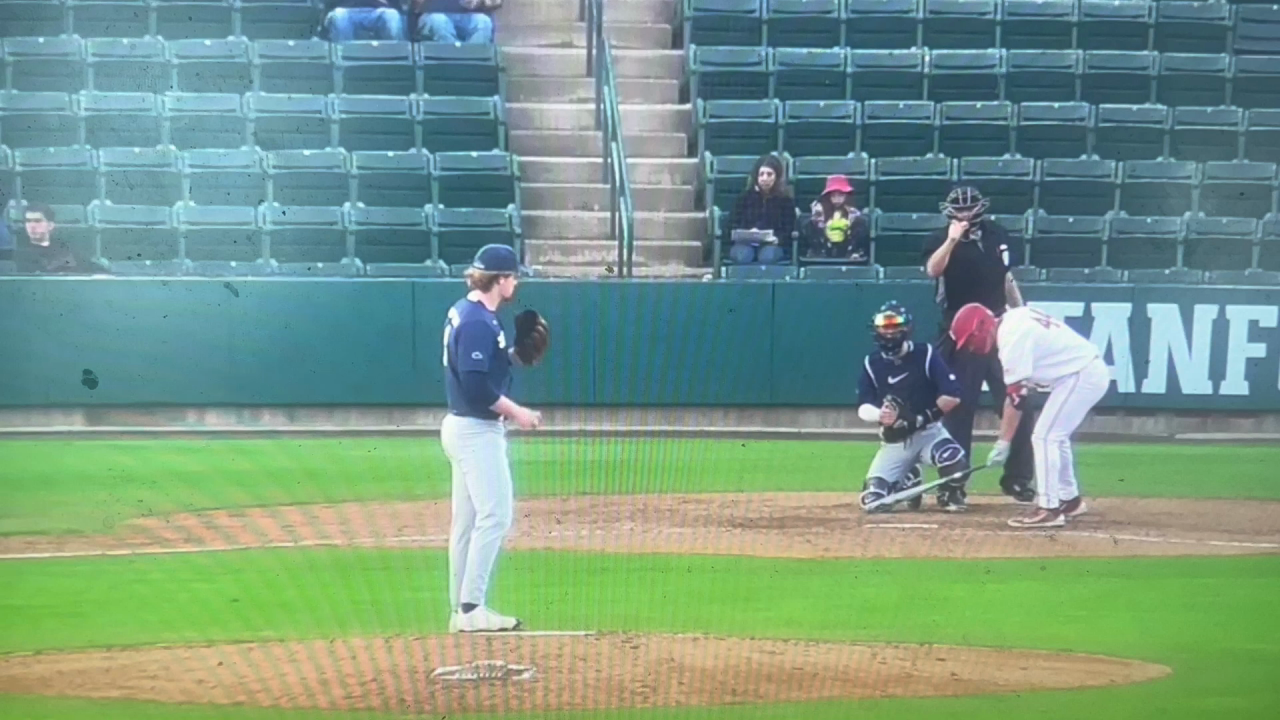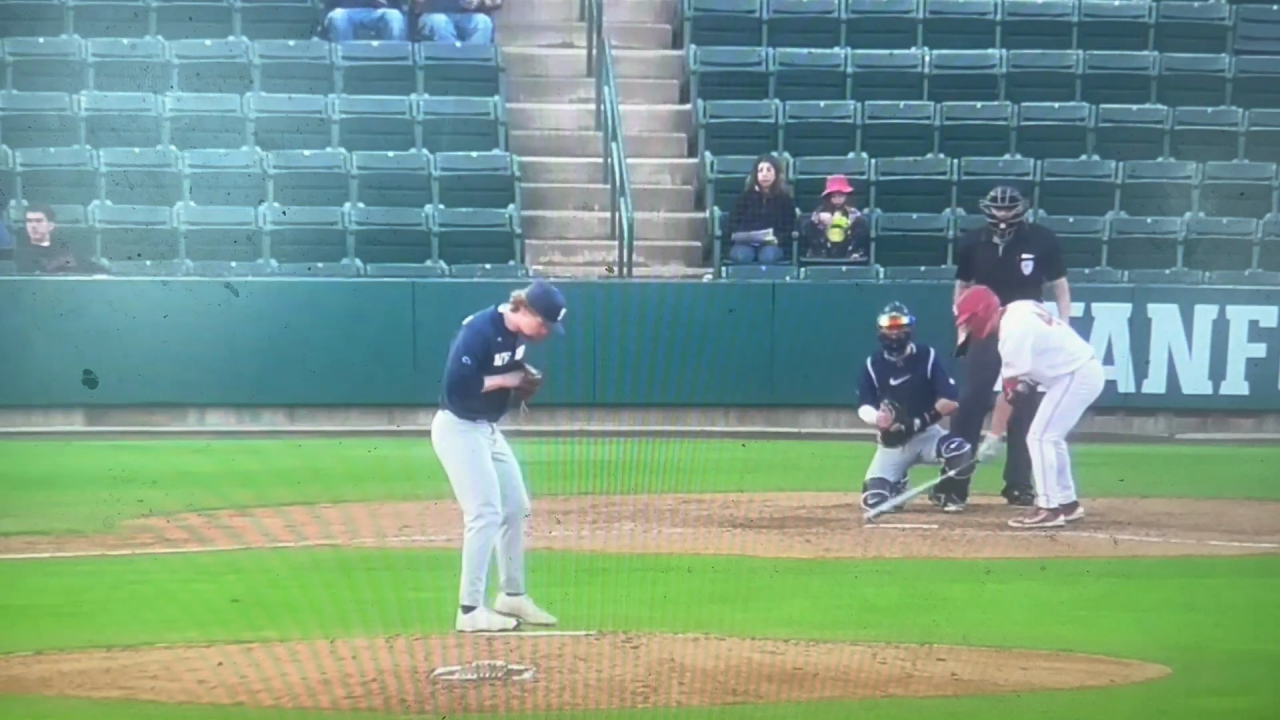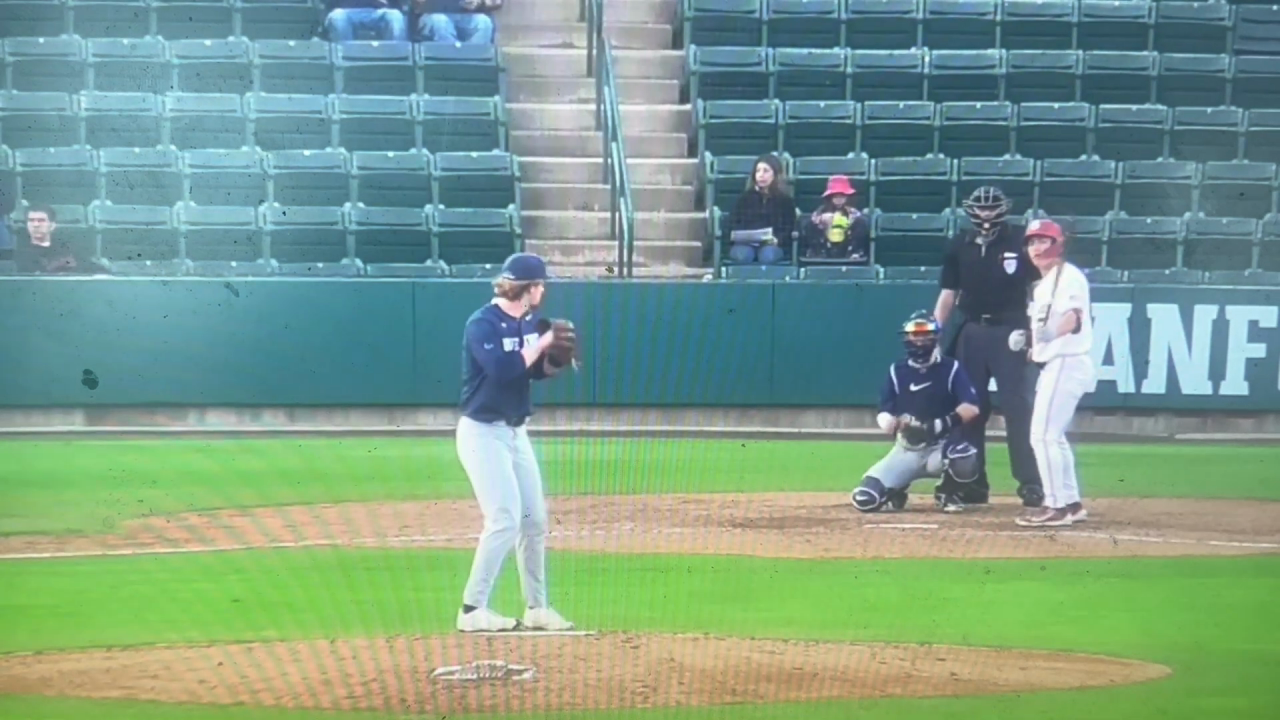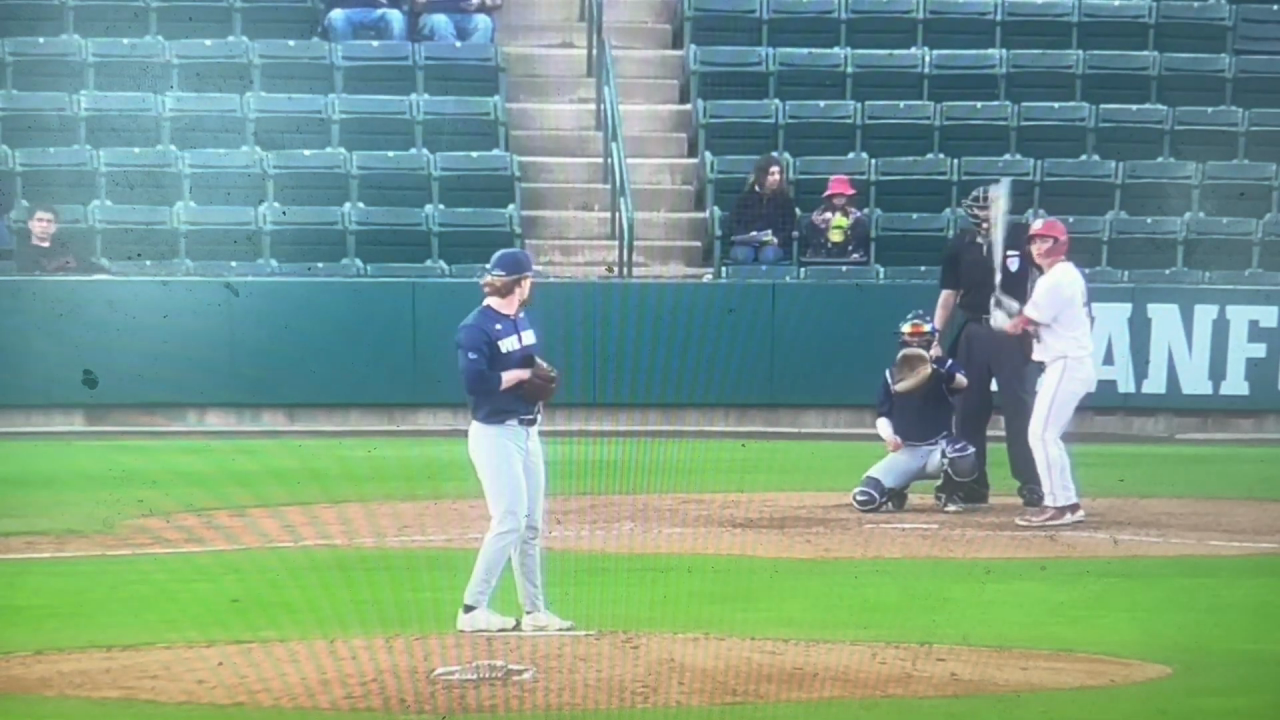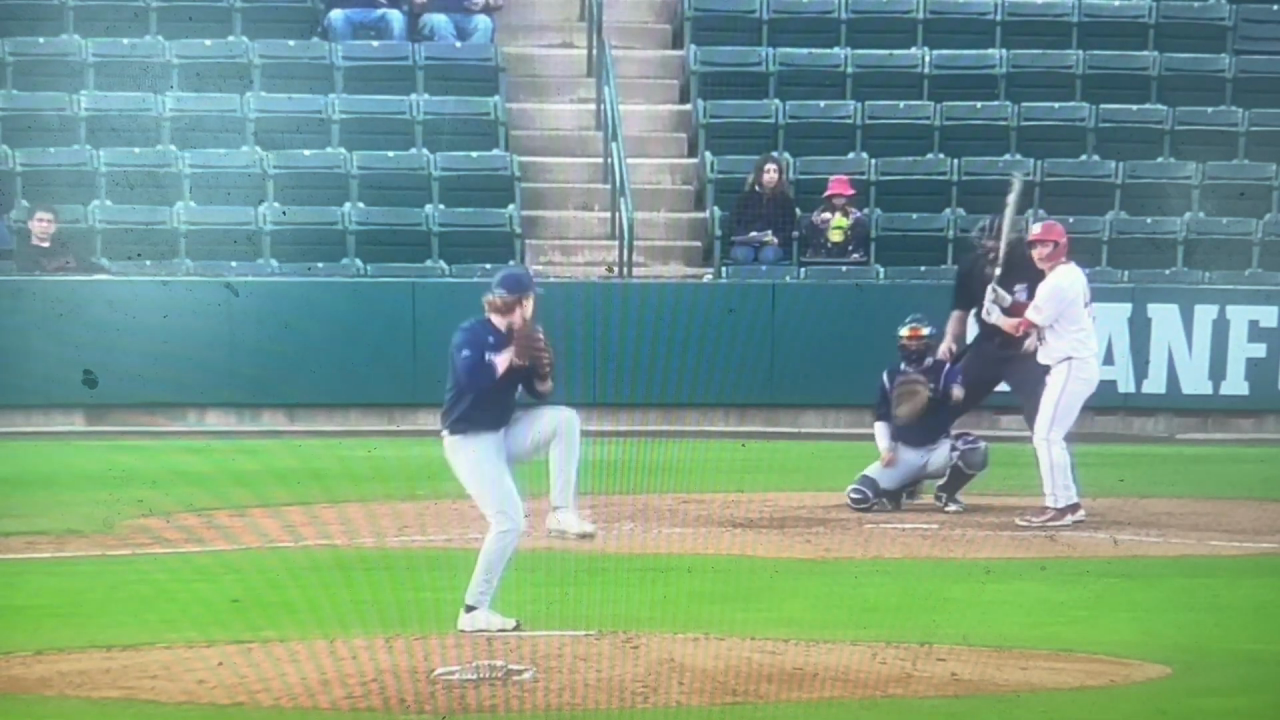
dt=1s
person 1, frame 1
left shoulder: (464, 311)
right shoulder: (478, 321)
right elbow: (477, 387)
left wrist: (516, 353)
right wrist: (516, 412)
left hip: (465, 426)
right hip: (477, 431)
left knee: (467, 519)
right knee: (494, 516)
left ankle: (463, 608)
right ankle: (470, 609)
person 1, frame 2
left shoulder: (517, 333)
right shoulder: (478, 331)
right elbow: (457, 386)
left wrist: (523, 380)
right wrist: (506, 380)
left hip: (486, 428)
right hip: (459, 429)
left knee: (517, 508)
right knee: (486, 515)
left ankle: (513, 595)
right ankle: (470, 610)
person 1, frame 3
left shoulder: (529, 321)
right shoulder: (482, 323)
left elbow: (539, 371)
right elbow: (503, 370)
left wrist: (557, 354)
right wrist: (541, 344)
left hip: (515, 432)
right hip: (483, 433)
left knee: (534, 519)
right knee: (504, 521)
left ankle: (536, 608)
right ankle: (472, 610)
person 1, frame 4
left shoulder: (521, 319)
right shoulder: (476, 327)
right elbow: (475, 382)
right wrist: (522, 374)
left hip: (527, 431)
right hip: (495, 435)
left knee: (532, 525)
right knee: (509, 522)
left ankle: (535, 611)
right ankle: (473, 609)
person 1, frame 5
left shoulder: (519, 337)
right shoulder: (470, 334)
left elbow: (540, 392)
right elbow: (475, 379)
left wrist: (541, 369)
right wrist: (511, 353)
left hip: (504, 434)
right hip: (469, 442)
left knee: (565, 419)
right knee: (508, 521)
left ankle: (562, 512)
right ankle: (474, 612)
person 2, frame 1
left shoulder: (998, 234)
right shoulder: (942, 240)
right elbow: (933, 270)
right wrist: (952, 240)
right knee: (958, 408)
left ankle: (1018, 478)
person 2, frame 2
left shoulder: (1042, 240)
right shoulder: (972, 242)
left elbow: (1059, 285)
right elbow: (963, 286)
left knee: (1024, 409)
right knee: (969, 405)
left ankle: (1018, 484)
right ankle: (953, 483)
person 2, frame 3
left shoulder: (1021, 242)
right shoulder: (959, 245)
right elbow: (948, 295)
left hip: (1010, 331)
right hip: (971, 333)
left knee: (1018, 408)
left ankle: (1032, 484)
right ankle: (971, 484)
person 2, frame 4
left shoulder: (1020, 239)
right shoulder: (959, 245)
right elbow: (949, 294)
right wrist: (935, 338)
left hip: (1011, 332)
right hip: (972, 333)
left knee: (1019, 408)
right knee: (969, 409)
left ankle: (1031, 484)
right ankle: (970, 485)
person 2, frame 5
left shoulder: (1031, 264)
right shoulder: (970, 268)
right elbow: (960, 312)
right wrist: (949, 340)
left hip: (1024, 352)
right hip: (986, 348)
person 3, frame 1
left shoulder: (1012, 338)
right shoulder: (1013, 318)
left elbow: (1015, 396)
left wrist: (1003, 442)
right wrist: (1030, 379)
left hip: (1082, 375)
right hip: (1090, 370)
left knee: (1045, 436)
right knee: (1055, 435)
left ankle: (1049, 509)
right ankle: (1069, 499)
person 3, frame 2
left shoulder: (1013, 331)
right shoulder: (1019, 310)
left elbow: (1010, 390)
left wrist: (994, 437)
right wrist: (1029, 377)
left hip: (1078, 375)
right hip: (1084, 370)
left knee: (1040, 436)
right knee: (1052, 436)
left ankle: (1049, 509)
right ankle: (1067, 502)
person 3, frame 3
left shoulder: (1067, 276)
right shoulder: (1042, 285)
left elbow: (1075, 318)
left wrist: (1054, 332)
right wrist: (1026, 338)
left hip: (1067, 364)
right hip: (1056, 366)
left knee: (1043, 435)
right knee: (1054, 436)
left ankle: (1057, 507)
right ankle: (1071, 502)
person 3, frame 4
left shoulder: (1056, 279)
right shoulder: (1064, 275)
left elbow: (1024, 325)
right elbow: (1042, 320)
left wrist: (1004, 321)
right wrist: (1015, 310)
left hip: (1067, 366)
right hip: (1069, 365)
left knee: (1041, 434)
right knee: (1049, 435)
left ankle: (1056, 506)
right ankle: (1069, 503)
person 3, frame 5
left shoulder: (1057, 282)
right shoulder: (1069, 273)
left elbow: (1025, 327)
right elbow: (1040, 313)
left wrist: (995, 317)
right wrist: (1008, 302)
left hip: (1072, 367)
right hip: (1073, 367)
left knee: (1046, 435)
right knee: (1051, 436)
left ankle: (1058, 508)
right ankle: (1070, 504)
person 4, frame 1
left shoulder: (926, 354)
right shoulder: (872, 363)
left elbow: (952, 396)
right elbow: (863, 409)
left wrist: (920, 419)
right wrist: (880, 415)
left hip: (928, 432)
right hip: (894, 440)
left knee: (953, 460)
right knee: (873, 501)
left ankle: (950, 493)
right ankle: (906, 482)
person 4, frame 2
left shoulder: (927, 357)
right shoulder: (874, 364)
left elbow: (950, 400)
right elbow: (863, 408)
left wrist: (918, 422)
right wrist: (877, 417)
left hip: (926, 434)
right hip: (892, 442)
left knee: (960, 453)
right knee: (874, 501)
right ankle: (897, 485)
person 4, frame 3
left shoulder: (951, 368)
right shoulder: (896, 371)
left elbow: (971, 407)
right elbow: (883, 413)
left wrist: (940, 425)
right wrist: (889, 424)
left hip: (940, 447)
right hip: (905, 450)
left knee: (966, 460)
right knee: (865, 500)
right ankle: (896, 491)
person 4, frame 4
left shoulder: (944, 366)
right shoulder: (892, 373)
left elbow: (962, 383)
right elbow: (883, 416)
left wrist: (938, 374)
right wrist: (888, 435)
left hip: (938, 447)
right hip: (905, 452)
left knee: (965, 461)
right knee: (865, 500)
right ankle: (896, 492)
person 4, frame 5
left shoulder: (943, 369)
right shoulder: (890, 376)
left elbow: (957, 392)
right elbow: (882, 418)
left wrist: (939, 393)
right wrist: (884, 448)
left hip: (938, 449)
right hip: (903, 453)
left knee: (974, 452)
right knee: (859, 498)
left ankle: (946, 494)
right ankle: (892, 493)
